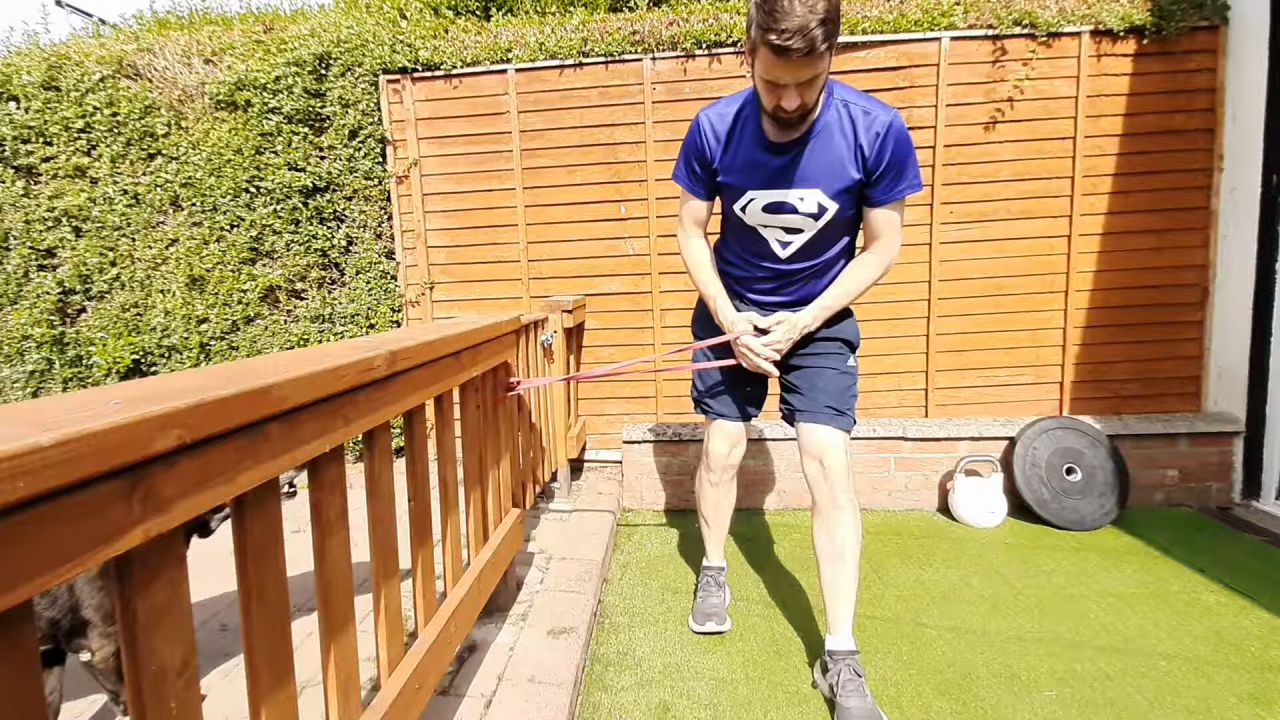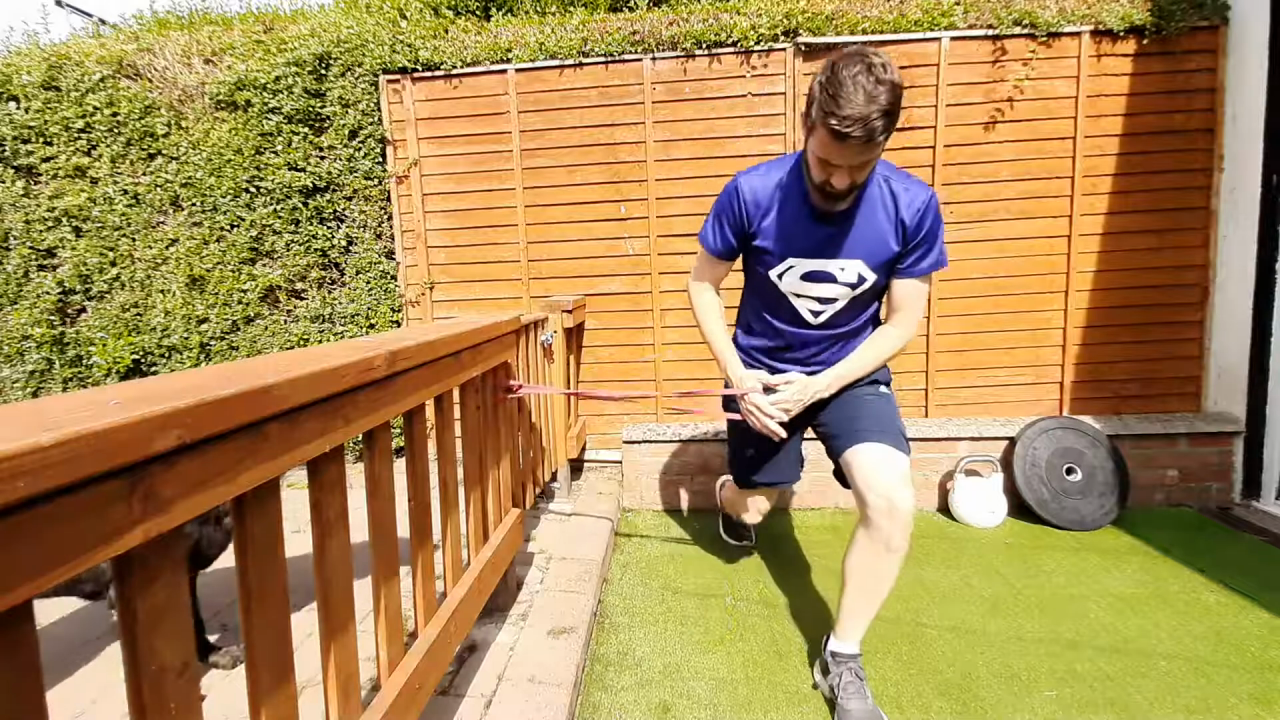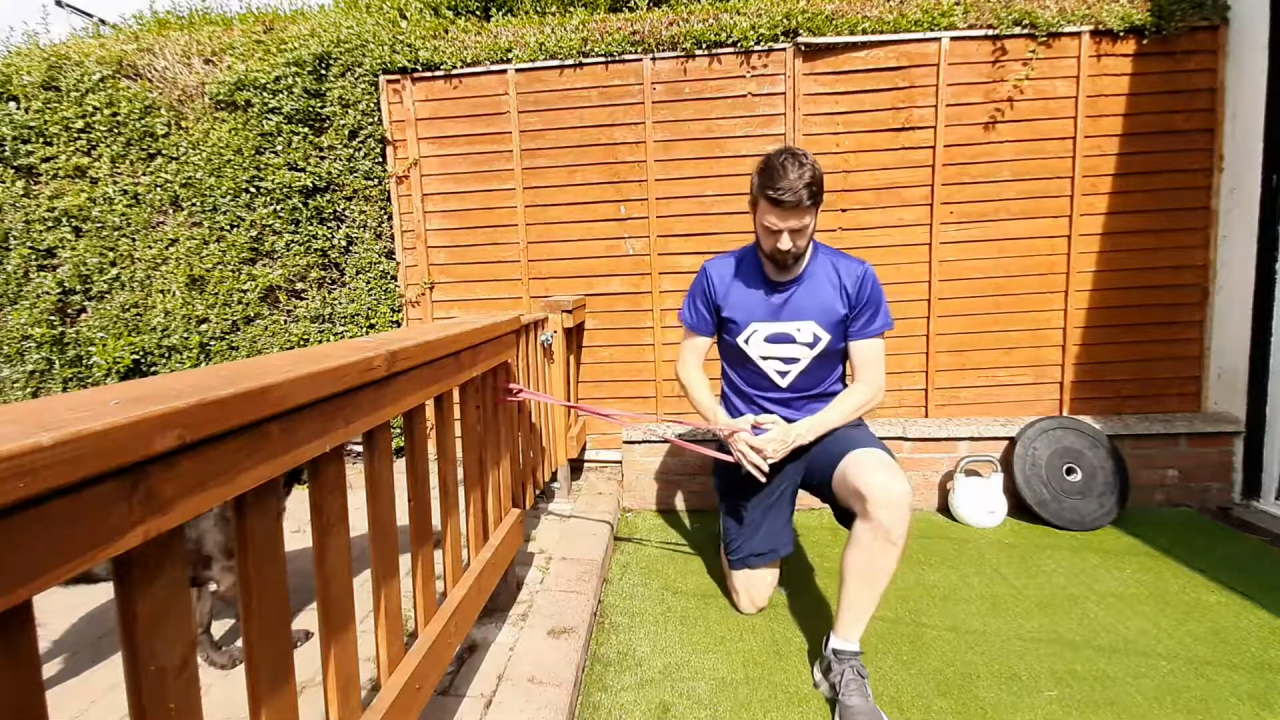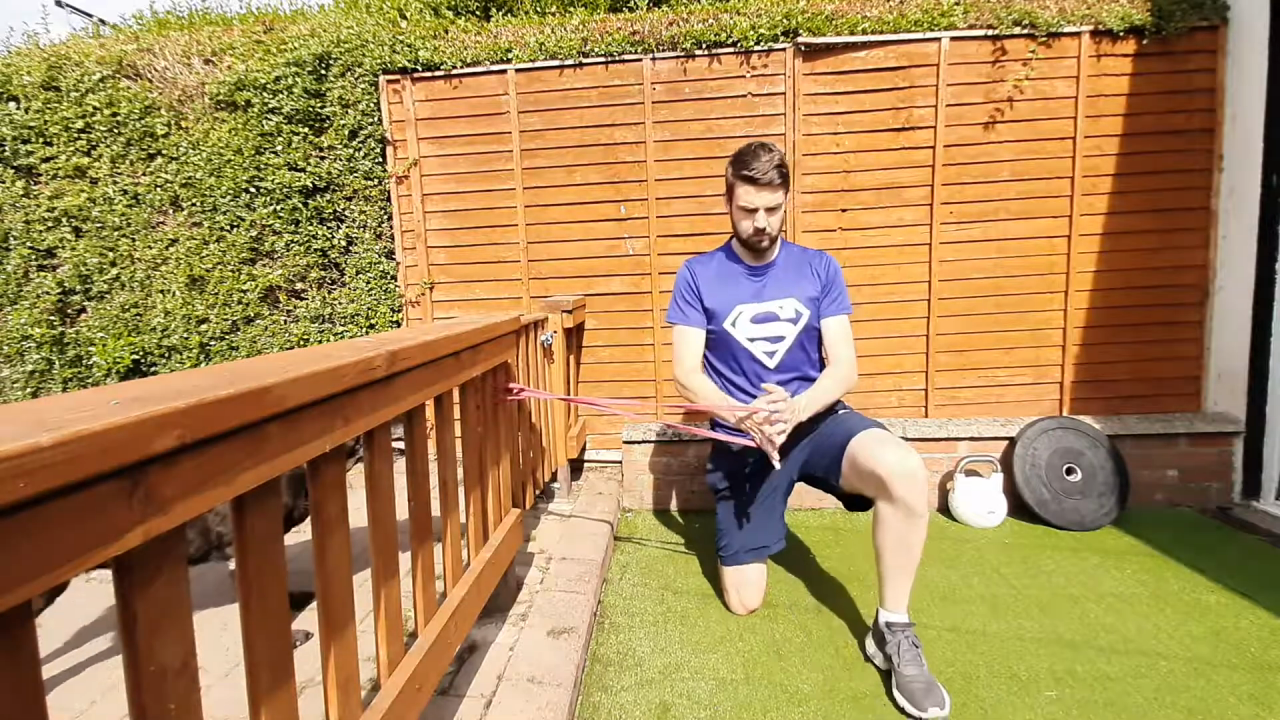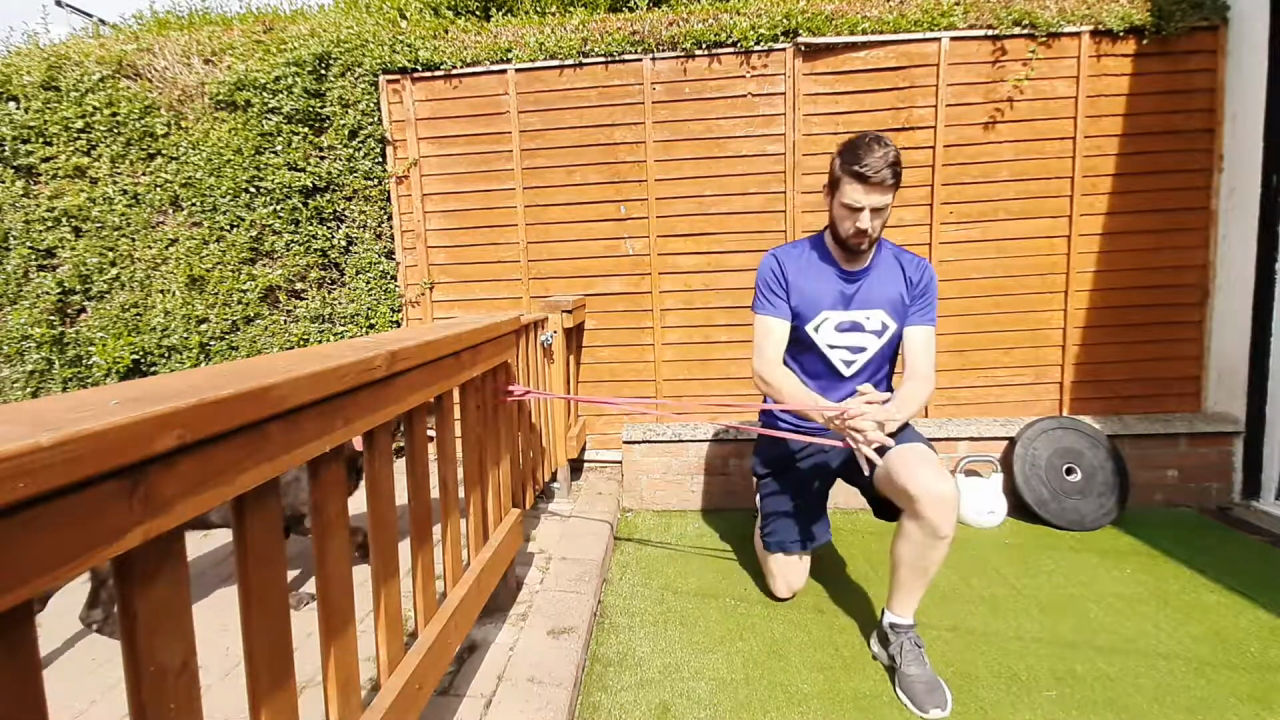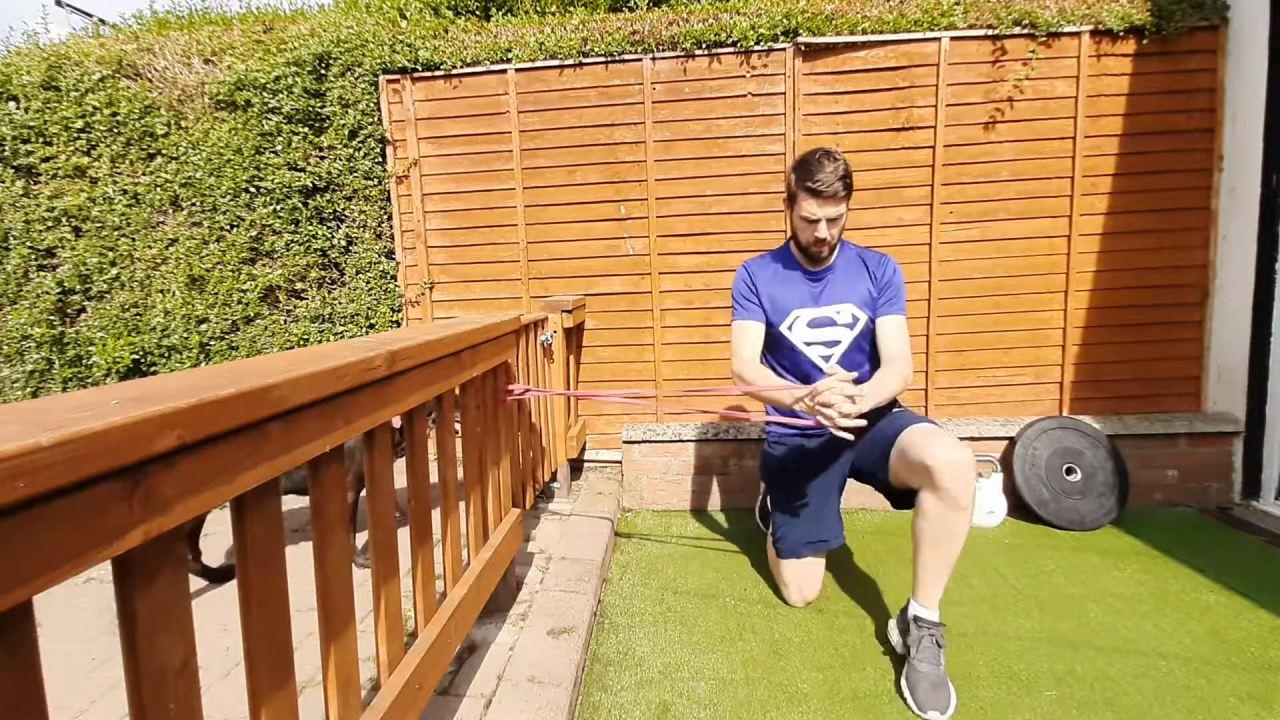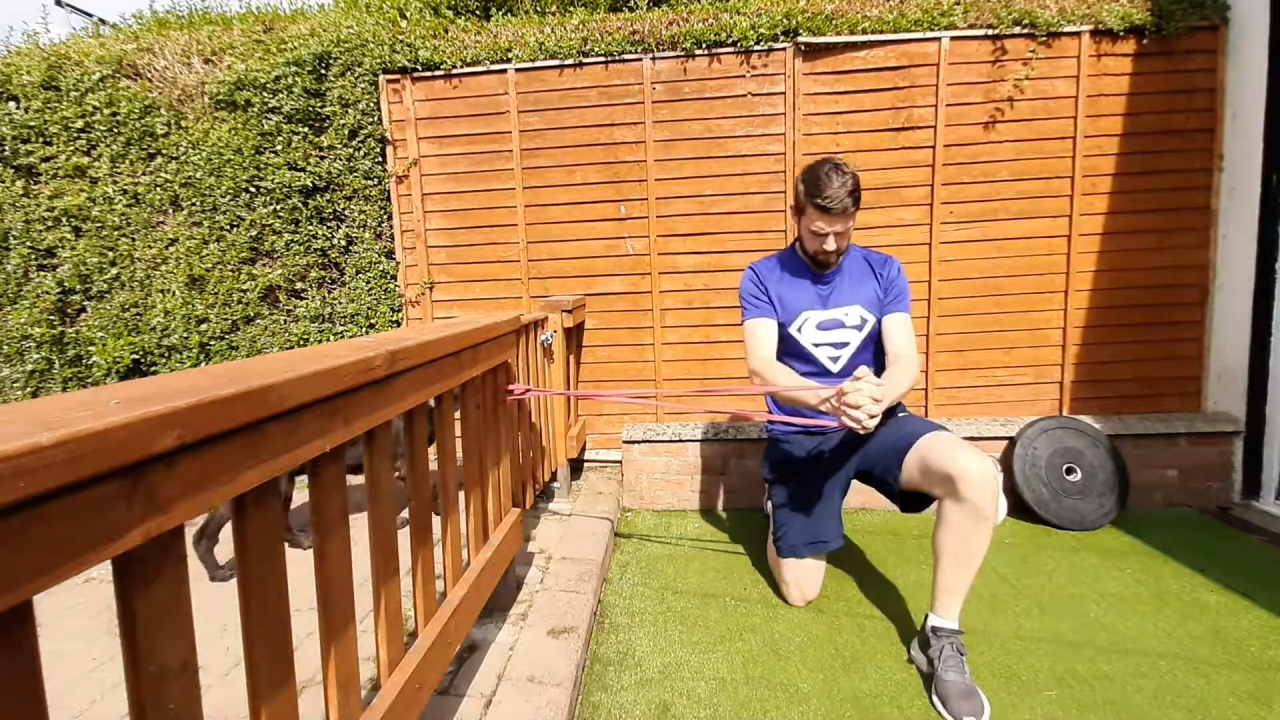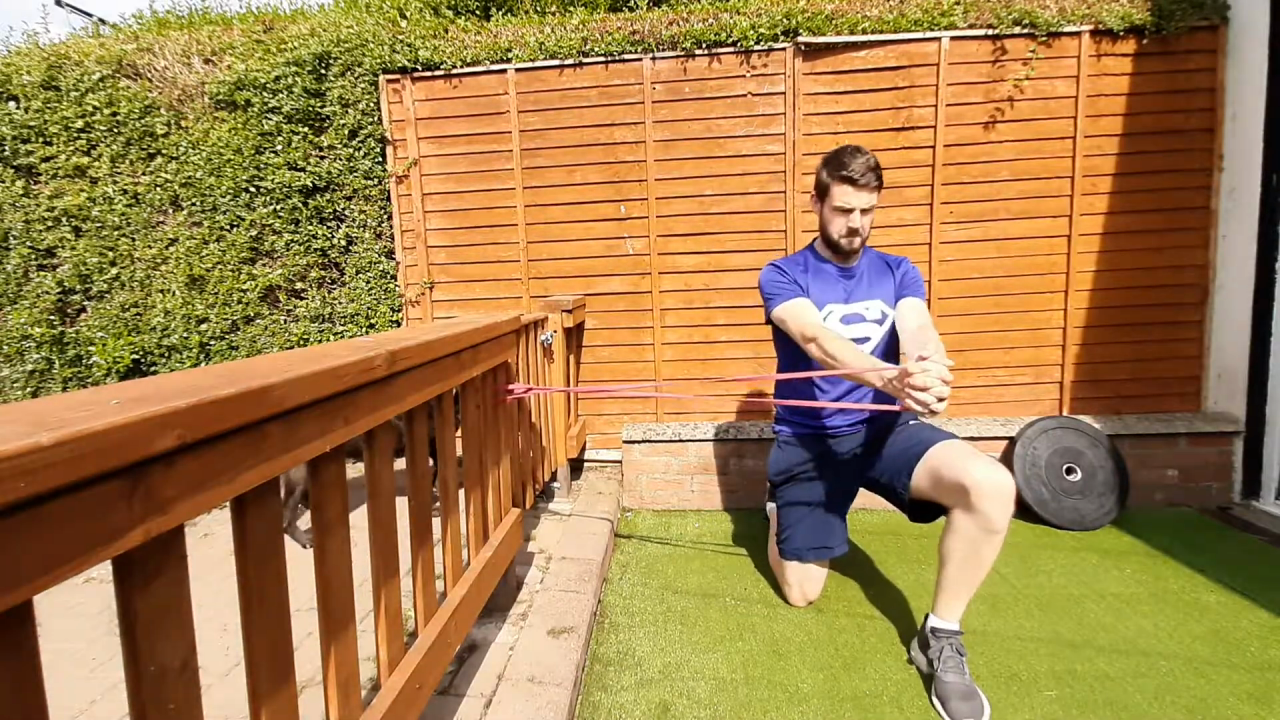
dt=0.5s
person 1, frame 1
left shoulder: (878, 129)
right shoulder: (713, 127)
left elbow: (882, 248)
right elbow: (690, 233)
left wrist: (801, 324)
right wrist: (730, 318)
left hip: (819, 319)
right hip: (733, 312)
left knee: (828, 468)
right knee: (719, 453)
left ankle: (840, 656)
right ankle: (715, 568)
person 1, frame 2
left shoulder: (913, 205)
right shoulder: (752, 192)
left elbow: (903, 320)
right elbow: (702, 286)
left wrist: (819, 389)
right wrist: (738, 379)
left hip: (849, 371)
right hip: (761, 369)
left knee: (892, 502)
right knee: (751, 507)
left ankle: (841, 659)
right ankle: (728, 498)
person 1, frame 3
left shoulder: (854, 279)
right shoulder: (717, 278)
left elbow: (870, 385)
right elbow: (689, 367)
left wrist: (796, 434)
right wrist: (727, 427)
left hip: (824, 428)
right hip: (749, 437)
left knee: (890, 494)
right knee: (751, 599)
left ankle: (841, 656)
right ankle: (739, 534)
person 1, frame 4
left shoulder: (819, 269)
right shoulder: (698, 276)
left elbow: (844, 368)
right elbow: (685, 372)
left wrist: (795, 409)
right wrist: (742, 415)
left hip: (818, 419)
right hip: (741, 435)
left knee: (906, 475)
right knee: (743, 600)
left ankle: (894, 631)
right ankle: (739, 525)
person 1, frame 5
left shoulder: (913, 273)
right shoulder: (783, 266)
left elbow: (921, 375)
right elbow: (765, 368)
left wrist: (884, 418)
right wrist: (832, 416)
left hip: (876, 422)
right hip: (792, 430)
left knee: (937, 495)
right knee: (784, 585)
left ankle: (897, 630)
right ankle: (770, 510)
person 1, frame 6
left shoulder: (879, 270)
right shoulder: (756, 276)
left elbow: (899, 365)
right elbow: (744, 367)
left wrist: (857, 399)
right wrist: (808, 400)
left hip: (870, 417)
right hip: (795, 434)
left knee: (954, 464)
right knee: (800, 592)
left ankle: (920, 623)
right ankle: (774, 505)
person 1, frame 7
left shoulder: (883, 271)
right shoulder: (763, 278)
left elbow: (905, 360)
right elbow: (761, 367)
left wrist: (876, 396)
right wrist: (831, 399)
left hip: (878, 423)
right hip: (798, 437)
left knee: (977, 474)
right knee: (799, 591)
left ankle: (940, 635)
right ankle: (779, 507)
person 1, frame 8
left shoulder: (899, 272)
right shoulder: (783, 275)
left elbow: (920, 332)
right elbow: (816, 341)
left wrist: (931, 369)
right wrist: (893, 379)
left hip: (884, 428)
right hip: (809, 438)
left knee: (992, 486)
right knee: (801, 593)
left ankle: (940, 636)
right ankle: (779, 510)
